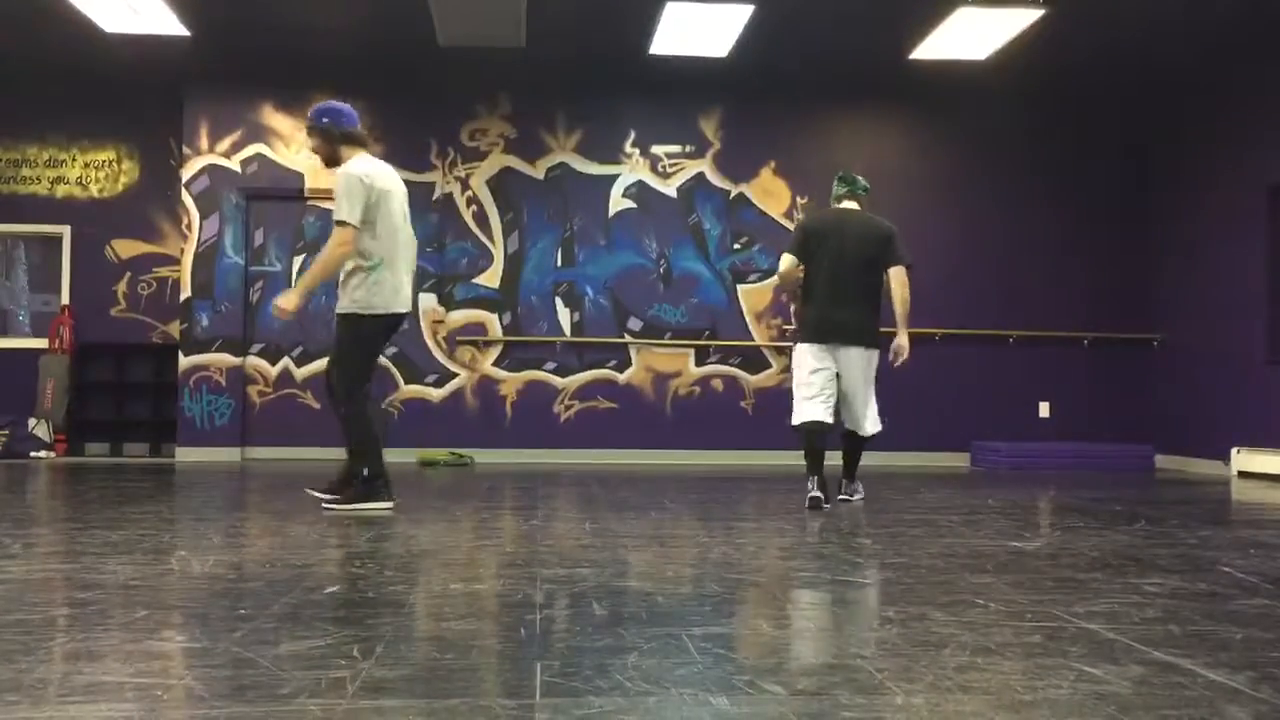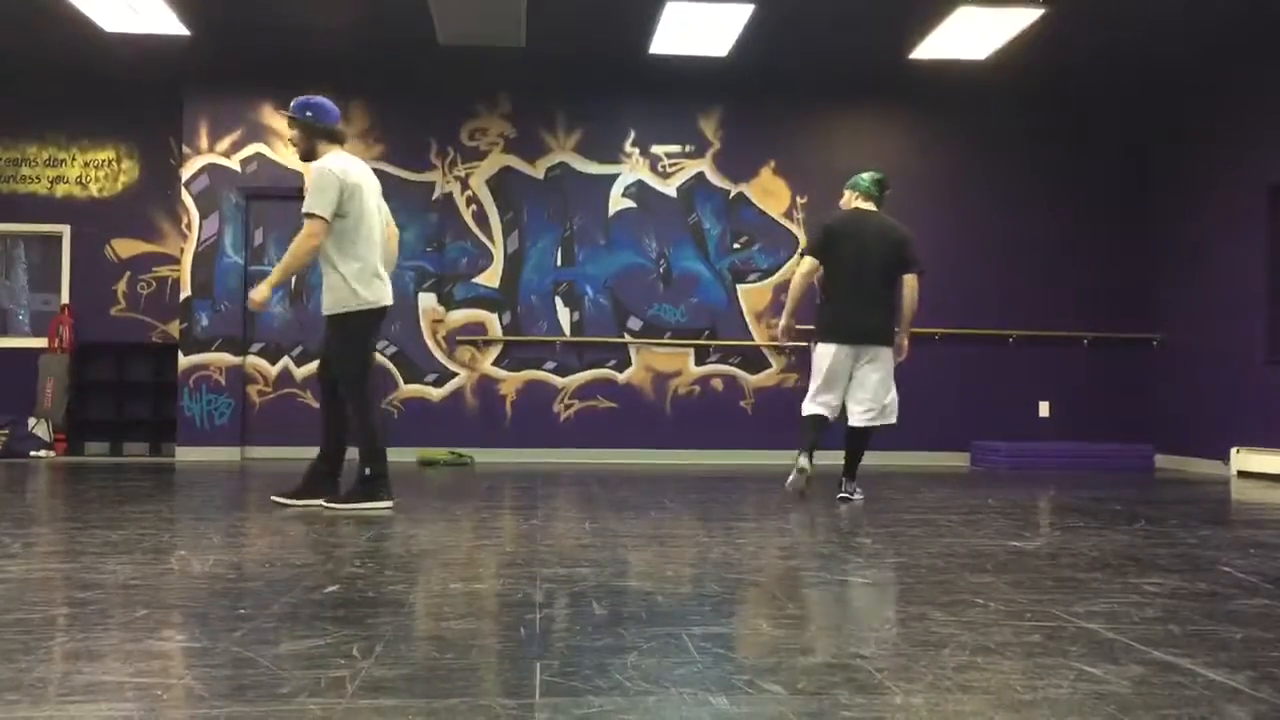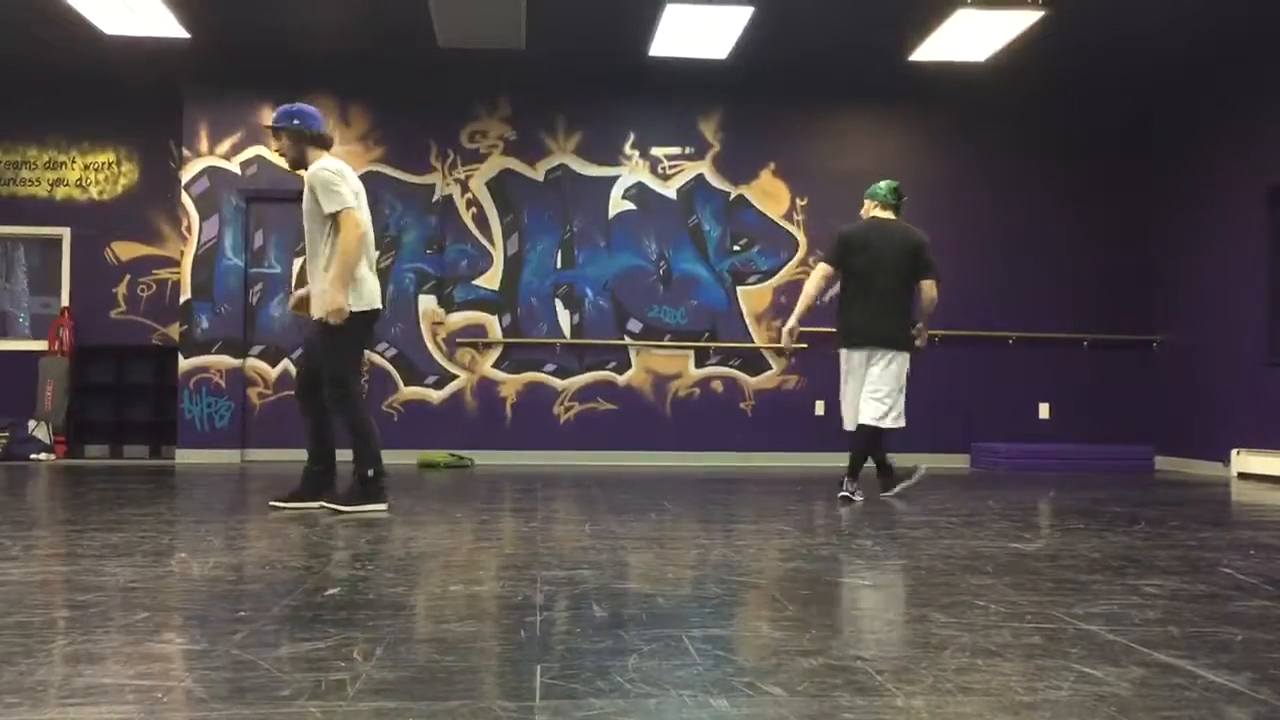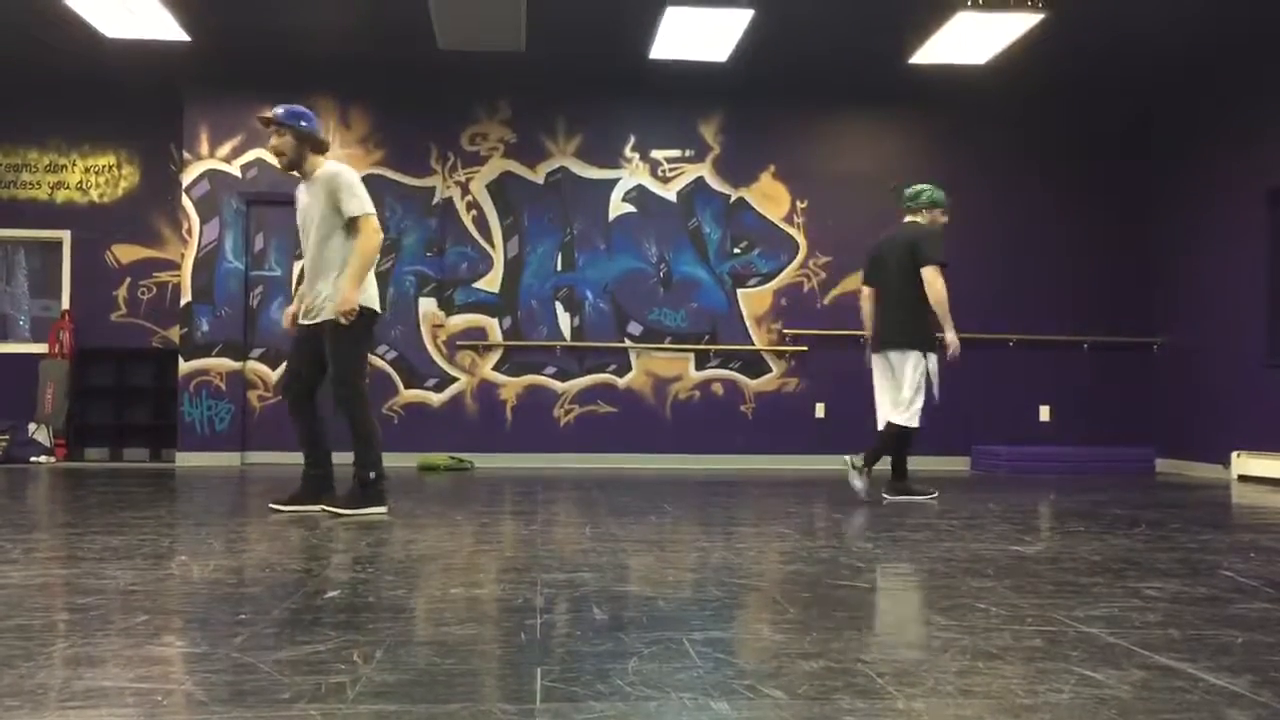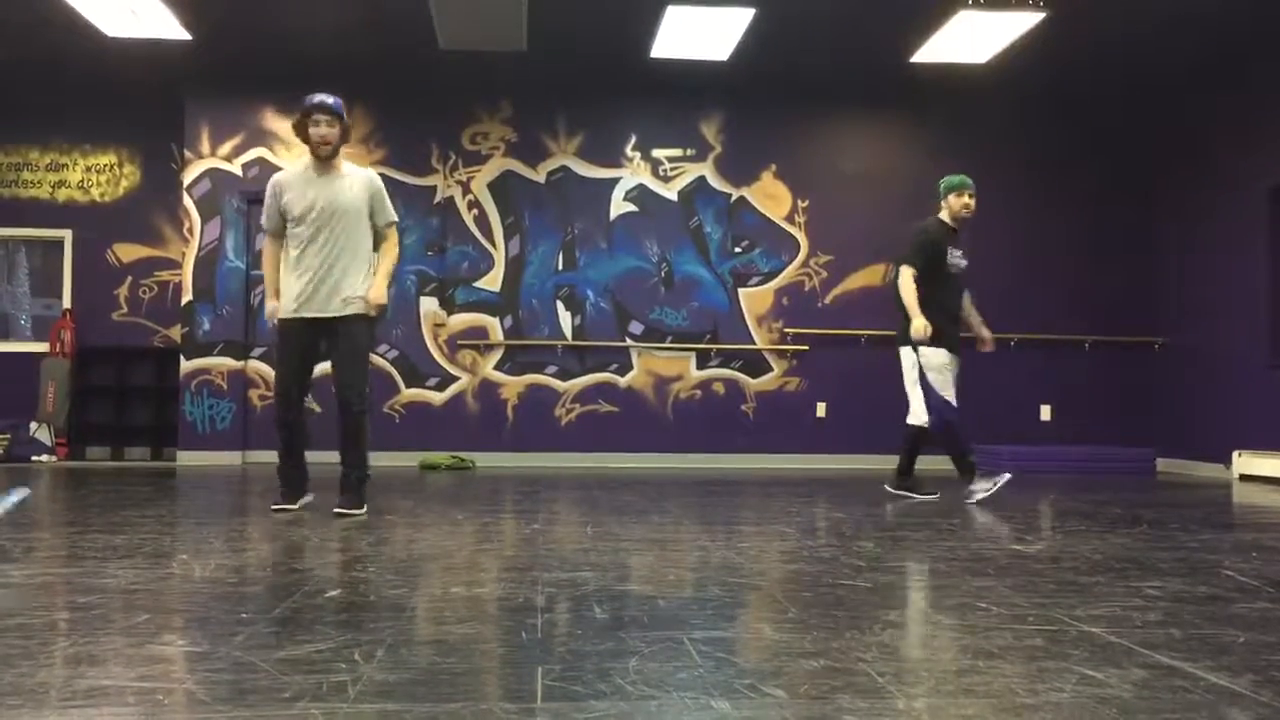
dt=0.3s
person 1, frame 1
left shoulder: (353, 174)
right shoulder: (386, 172)
left elbow: (343, 245)
right elbow: (405, 240)
left wrist: (298, 292)
left hip: (367, 303)
right hip: (390, 299)
left knee: (347, 390)
right knee: (345, 385)
left ankle: (373, 485)
right ankle: (357, 476)
person 1, frame 2
left shoulder: (326, 169)
right shoulder: (360, 169)
left elbow: (312, 236)
right elbow: (391, 233)
left wrist: (269, 285)
right wrist: (380, 278)
left hip: (352, 300)
right hip: (368, 295)
left knee: (355, 391)
right knee: (332, 387)
left ankle: (374, 486)
right ankle: (322, 482)
person 1, frame 3
left shoulder: (323, 172)
right shoulder: (331, 174)
left elbow: (353, 230)
left wrist: (337, 291)
right wrist: (312, 290)
left hip: (347, 305)
right hip: (332, 306)
left knee: (343, 392)
right knee: (308, 387)
left ankle: (370, 486)
right ankle: (319, 483)
person 1, frame 4
left shoulder: (337, 176)
right shoulder: (303, 187)
left elbow: (371, 233)
left wrist: (351, 288)
right wrist: (300, 300)
left hip: (348, 308)
right hip: (316, 311)
left knee: (350, 395)
right knee: (296, 391)
left ankle: (370, 490)
right ankle: (317, 486)
person 1, frame 5
left shoulder: (367, 182)
right shoulder: (282, 183)
left elbow: (389, 239)
right elbow: (272, 242)
left wrist: (379, 283)
right wrist: (270, 294)
left hip: (352, 309)
right hip: (296, 310)
left knee: (351, 397)
right knee: (288, 397)
left ankle: (353, 488)
right ankle: (293, 486)
person 2, frame 1
left shoulder: (811, 225)
right shoulder: (882, 230)
left elbow: (785, 271)
right elbow: (898, 280)
left wrist: (801, 303)
right wrist: (902, 333)
left hip: (815, 331)
right hip: (861, 334)
left knee: (812, 407)
right knee: (858, 413)
left ankle: (817, 482)
right ankle: (849, 482)
person 2, frame 2
left shoulder: (832, 226)
right shoulder: (899, 234)
left elbow: (805, 272)
right elbow: (910, 287)
left wrist: (787, 316)
right wrist: (903, 333)
left hip: (833, 331)
right hip: (877, 334)
left knee: (822, 400)
right knee: (864, 409)
left ankle: (805, 457)
right ankle: (848, 481)
person 2, frame 3
left shoulder: (849, 235)
right shoulder: (916, 240)
left elbow: (819, 276)
right elbow: (929, 293)
left wrist: (795, 319)
right wrist: (921, 326)
left hip: (853, 335)
right hip: (893, 337)
left knee: (858, 410)
right knee: (877, 410)
left ankle: (886, 474)
right ankle: (850, 481)
person 2, frame 4
left shoulder: (882, 244)
right shoulder: (924, 236)
left elbow: (867, 296)
right elbow: (932, 281)
left wrist: (872, 337)
right wrist: (949, 329)
left hip: (883, 339)
right hip: (912, 337)
left knee: (896, 411)
right knee: (906, 410)
left ankle: (898, 481)
right ankle: (863, 464)
person 2, frame 5
left shoulder: (960, 240)
right shoulder: (928, 233)
right elbow: (905, 276)
left wrist: (978, 326)
right wrist: (916, 316)
left hip: (944, 338)
right hip: (925, 338)
left knee: (926, 412)
right knee: (943, 409)
left ankle: (903, 477)
right ankle: (973, 480)
